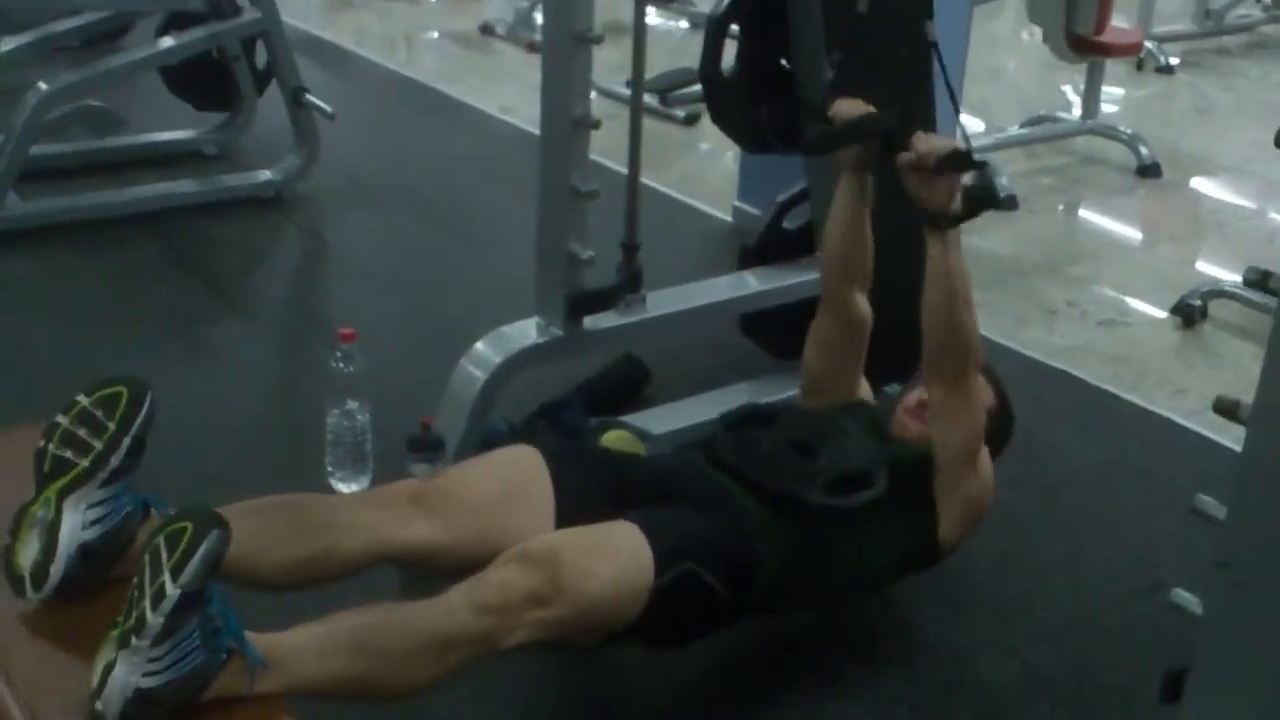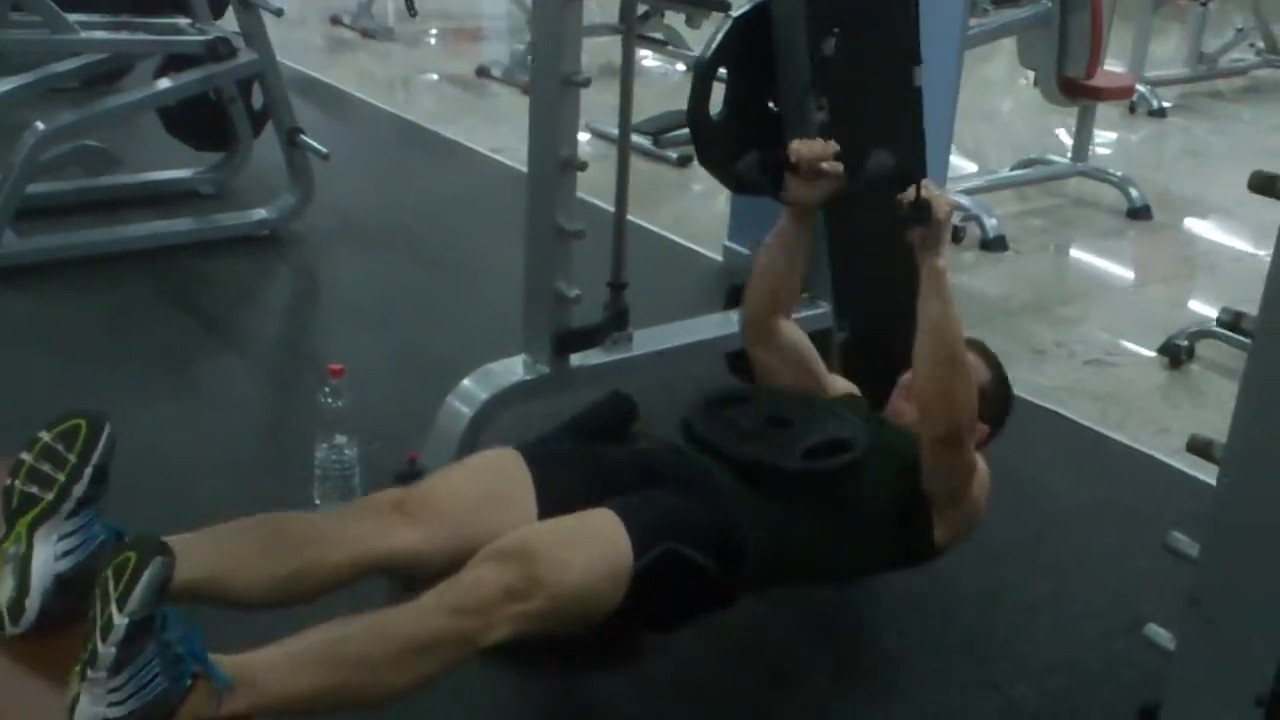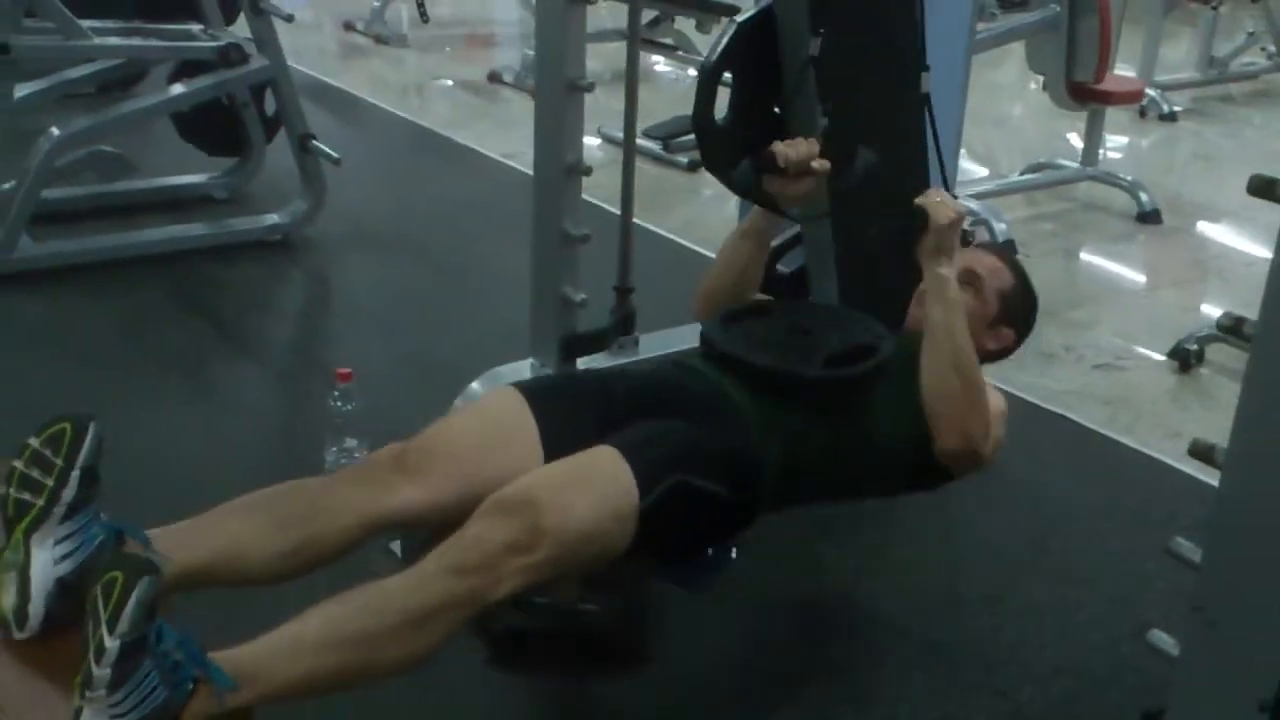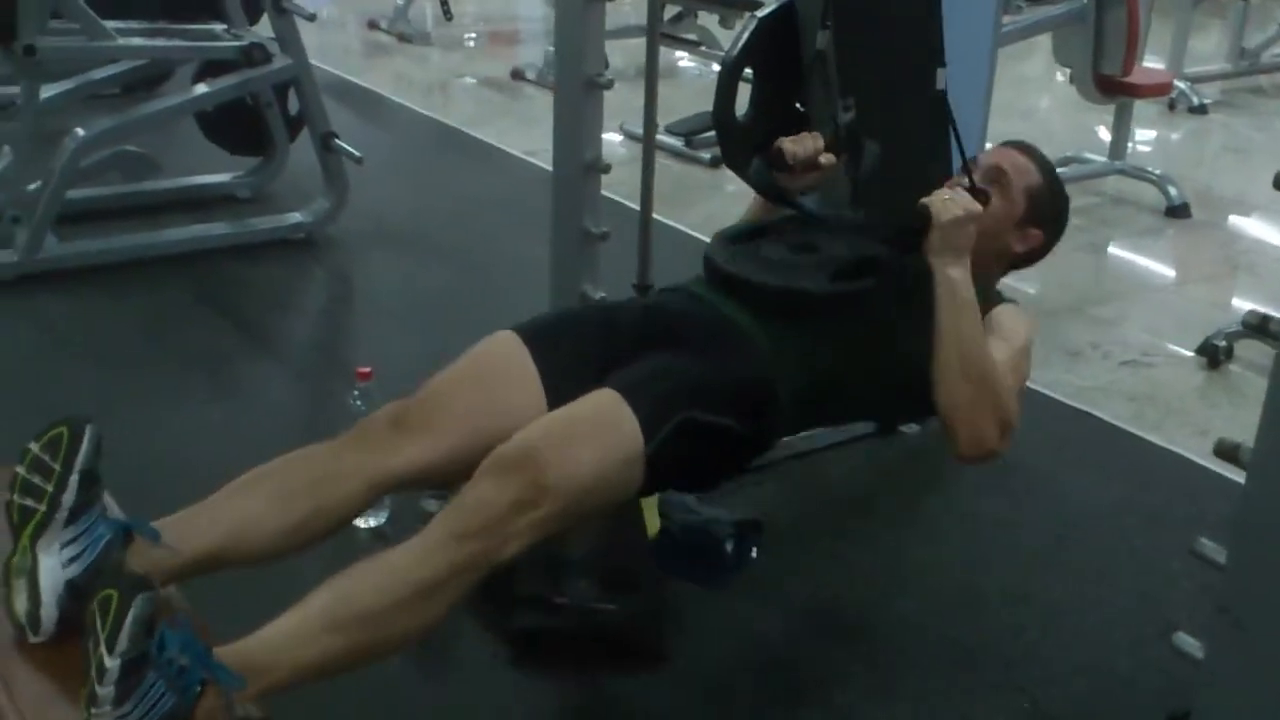
dt=0.2s
person 1, frame 1
left shoulder: (951, 494)
right shoulder: (854, 414)
left elbow: (955, 376)
right elbow: (847, 300)
left wrist: (936, 218)
right wrist: (858, 175)
left hip: (733, 540)
right hip: (658, 475)
left knee: (523, 589)
right knee: (412, 509)
right ankle: (120, 533)
person 1, frame 2
left shoulder: (945, 496)
right shoulder: (843, 407)
left elbow: (949, 423)
right elbow: (766, 323)
left wrist: (932, 262)
right wrist: (798, 213)
left hip: (717, 523)
right hip: (646, 465)
left knee: (498, 587)
right knee: (391, 520)
right ankle: (98, 558)
person 1, frame 3
left shoulder: (979, 410)
left elbow: (956, 438)
right elbow: (713, 305)
left wrist: (938, 272)
right wrist: (771, 205)
left hip: (726, 444)
right hip: (652, 385)
left knee: (500, 543)
right knee: (395, 478)
right ankle: (106, 556)
person 1, frame 4
left shoulder: (998, 324)
left elbow: (978, 433)
left wrist: (953, 270)
right wrist: (779, 188)
left hip: (731, 378)
right hip: (662, 315)
left knee: (501, 505)
right knee: (394, 437)
right ankle: (114, 558)
